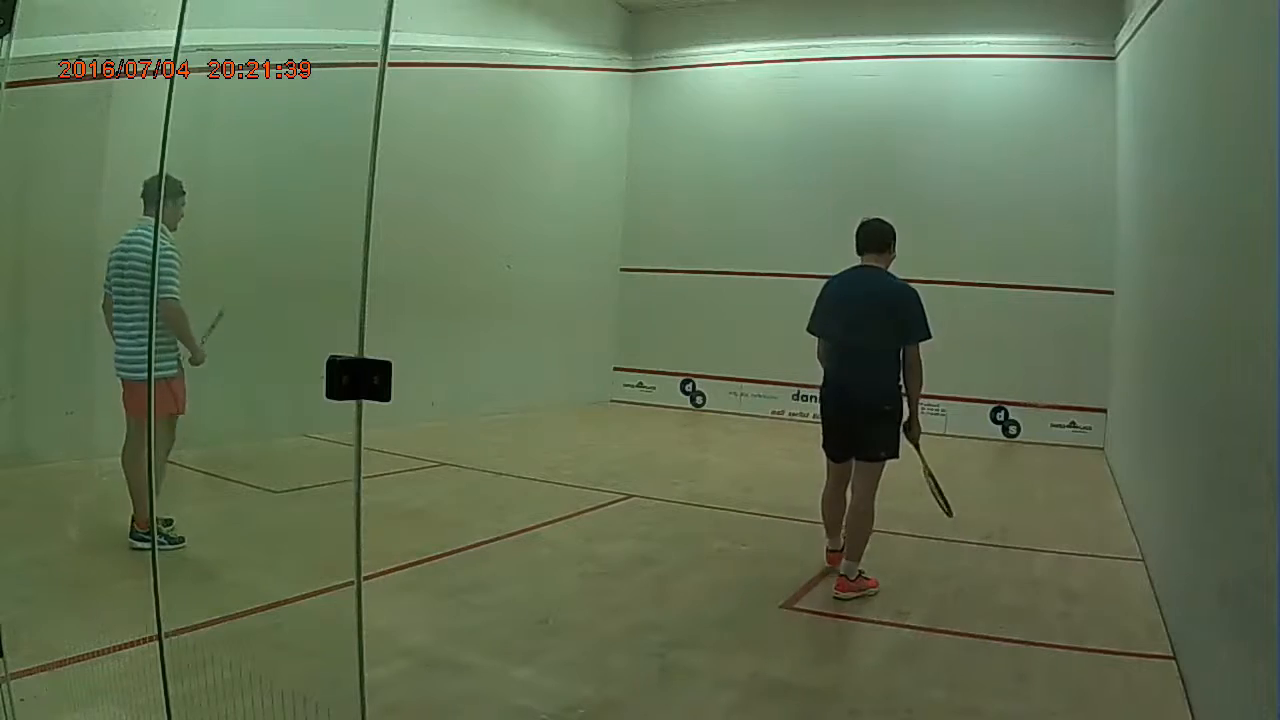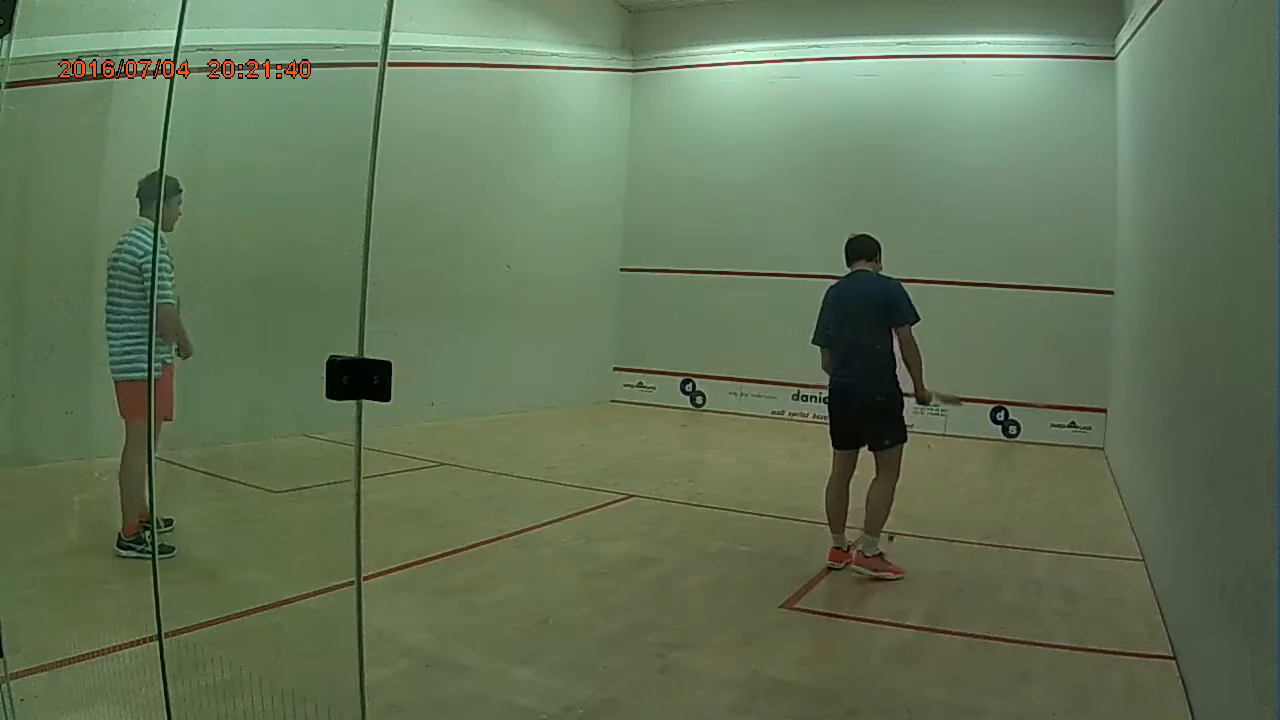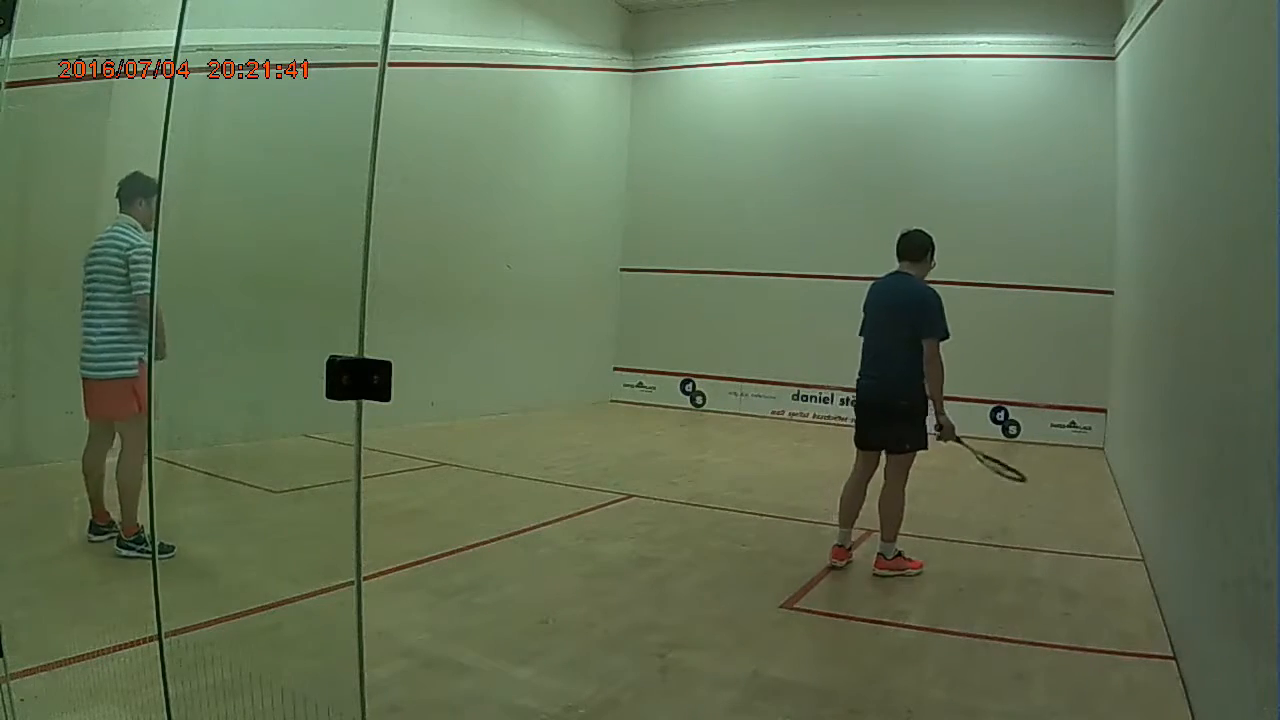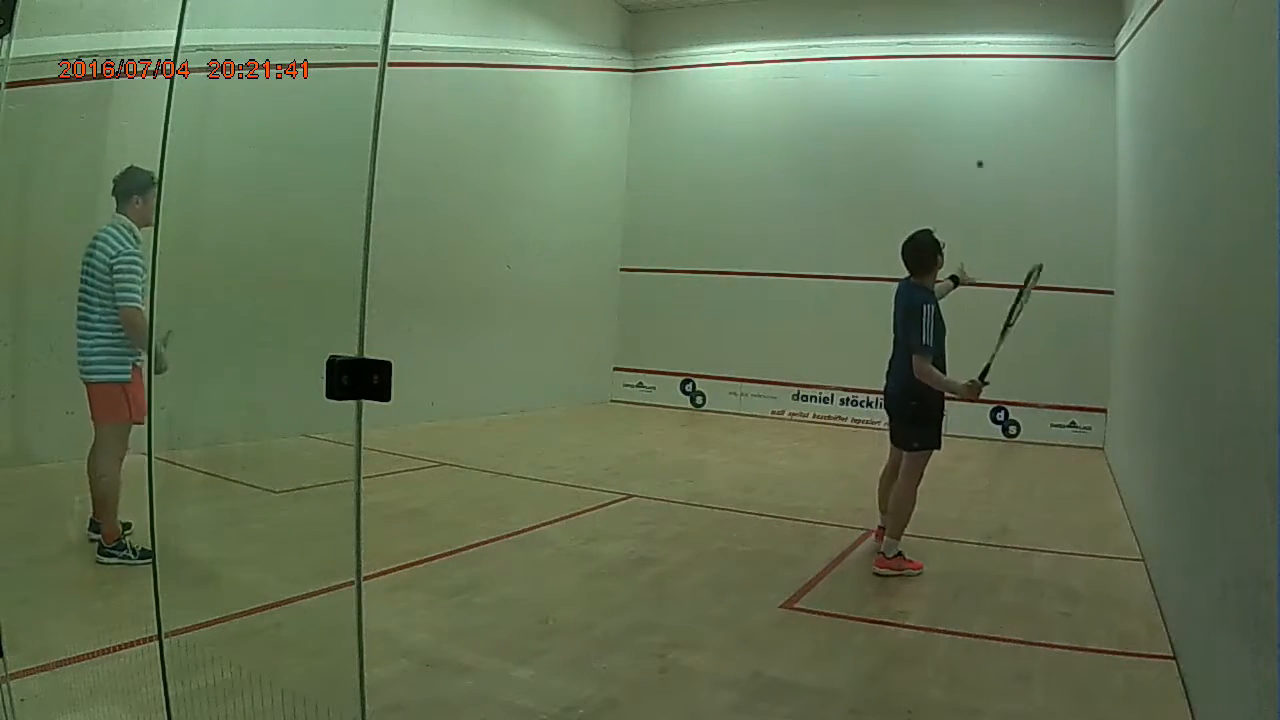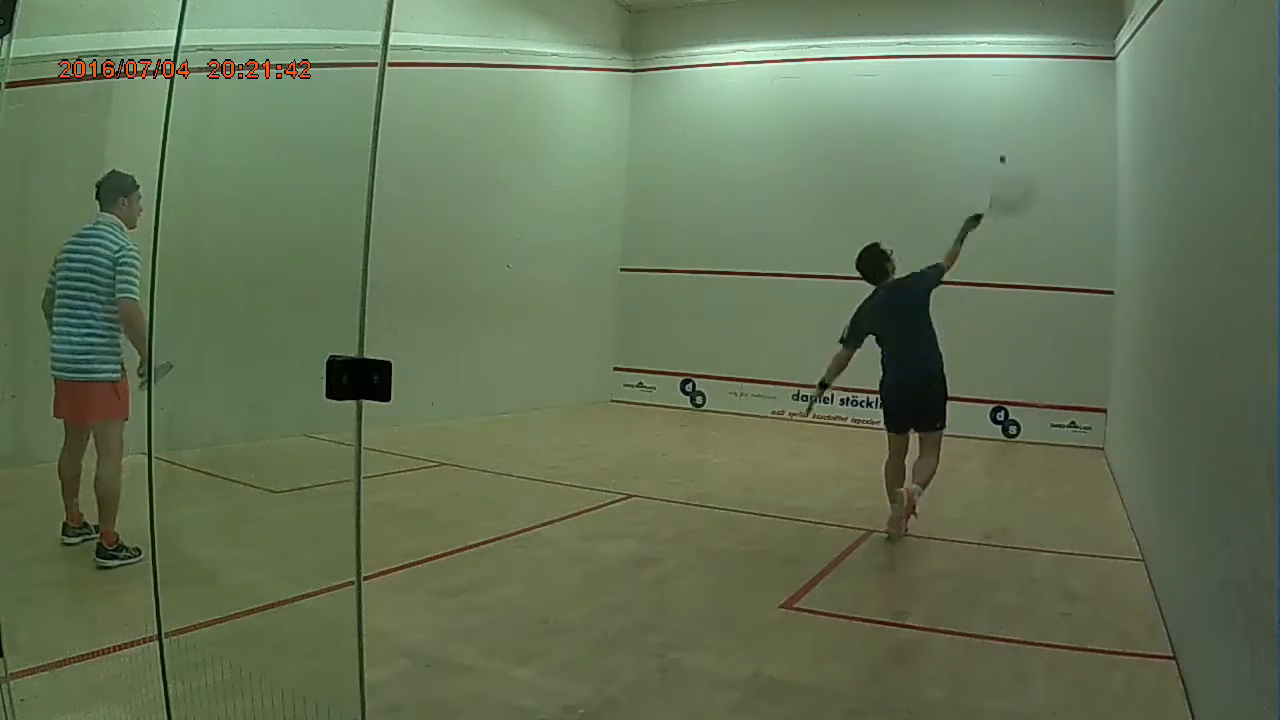
dt=0.7s
person 1, frame 1
left shoulder: (122, 245)
right shoulder: (162, 248)
left elbow: (109, 305)
right elbow: (170, 309)
right wrist: (194, 348)
left hip: (129, 361)
right hip: (158, 362)
left knee: (136, 439)
right knee: (158, 442)
left ankle: (143, 516)
right ankle: (144, 528)
person 1, frame 2
left shoulder: (124, 244)
right shoulder: (153, 249)
right elbow: (164, 312)
right wrist: (185, 344)
left hip: (124, 359)
right hip: (146, 362)
left knee: (137, 442)
right knee: (139, 446)
left ankle: (141, 515)
right ankle: (130, 535)
person 1, frame 3
left shoulder: (99, 244)
right shoulder: (137, 244)
right elbow: (145, 304)
right wrist: (160, 344)
left hip: (94, 359)
right hip: (124, 361)
left knee: (98, 440)
right knee: (135, 445)
left ankle: (100, 521)
right ankle: (130, 535)
person 1, frame 4
left shoulder: (101, 237)
right shoulder: (127, 252)
right elbow: (131, 316)
right wrist: (155, 355)
left hip: (94, 358)
right hip: (115, 363)
left knee: (103, 444)
right knee: (113, 450)
left ankle: (101, 519)
right ankle: (110, 541)
person 1, frame 5
left shoulder: (71, 243)
right shoulder: (123, 249)
left elbow: (48, 304)
right elbow: (129, 311)
right wrist: (146, 356)
left hip: (64, 362)
right hip: (101, 364)
left knee: (74, 441)
right knee: (110, 452)
left ankle: (73, 523)
right ankle: (108, 543)
person 2, frame 1
left shoulder: (833, 287)
right shoulder: (902, 294)
left elbow: (823, 351)
right elbow: (911, 361)
right wrist: (913, 413)
left hip: (835, 397)
right hip: (878, 401)
left knee: (836, 480)
right knee: (863, 489)
left ankle: (834, 551)
right ankle: (849, 575)
person 2, frame 2
left shoulder: (832, 293)
right shoulder: (890, 288)
left elbow: (825, 358)
right elbow: (906, 343)
right wrist: (920, 388)
left hip: (840, 392)
right hip: (879, 392)
left knee: (841, 471)
right knee: (887, 473)
left ankle: (838, 548)
right ankle: (868, 552)
person 2, frame 3
left shoulder: (875, 289)
right shoulder: (926, 297)
right elbow: (931, 360)
right wrist: (940, 412)
left hip: (868, 392)
right hip: (903, 398)
left knee: (861, 471)
right knee: (895, 478)
left ankle: (841, 545)
right ankle: (887, 555)
person 2, frame 4
left shoulder: (908, 287)
right shoulder: (924, 307)
right elbow: (922, 367)
left wrist: (955, 281)
right wrist: (957, 390)
left hip: (898, 392)
right hip: (918, 398)
left knee: (895, 463)
right knee: (910, 475)
left ankle: (884, 527)
right ankle: (889, 553)
person 2, frame 5
left shoulder: (866, 312)
right shoulder: (914, 285)
left elbow: (844, 355)
right elbow: (948, 261)
left wrist: (823, 387)
right wrist: (966, 228)
left hip: (894, 385)
right hip: (930, 382)
left knee: (896, 453)
right knee: (929, 451)
left ankle: (898, 510)
right ankle: (910, 492)
